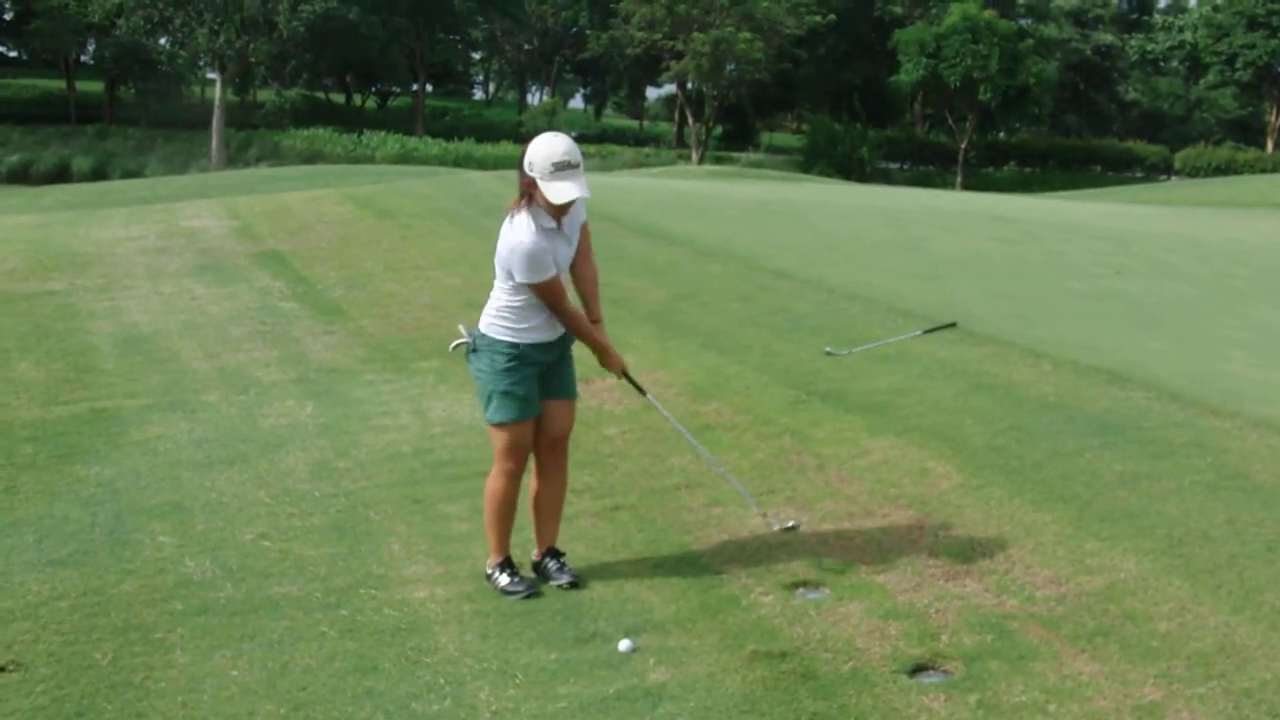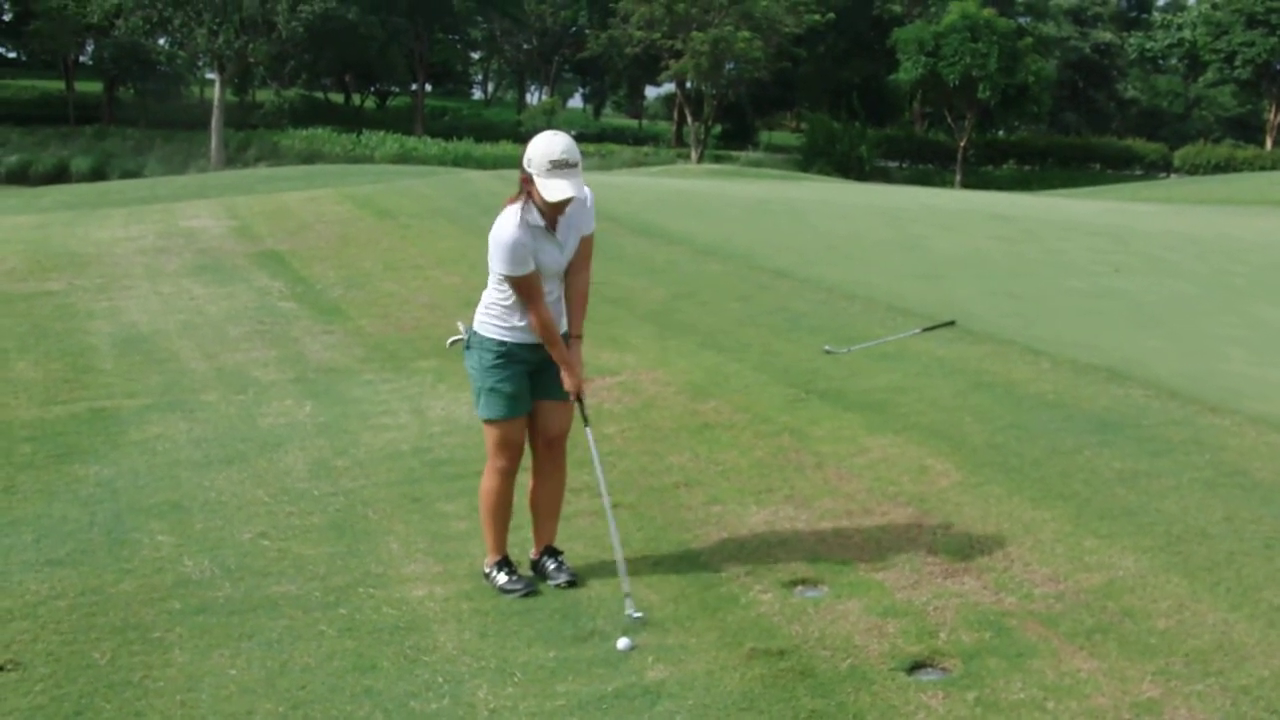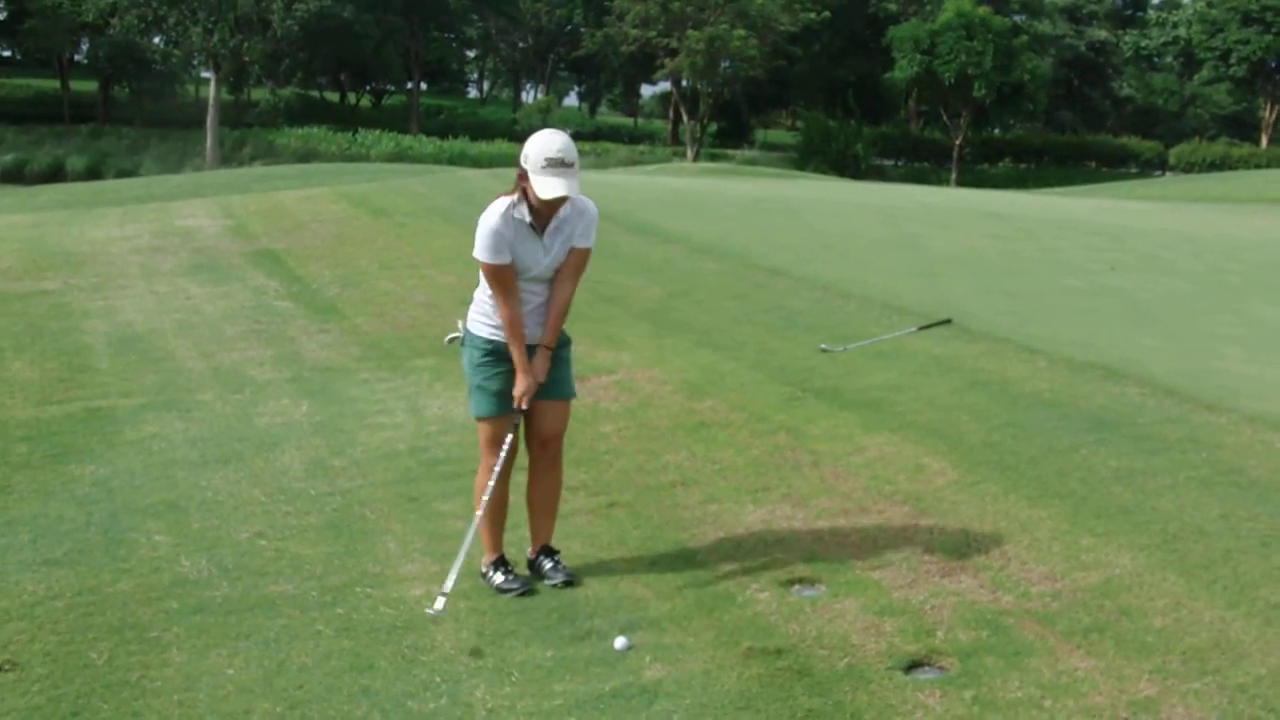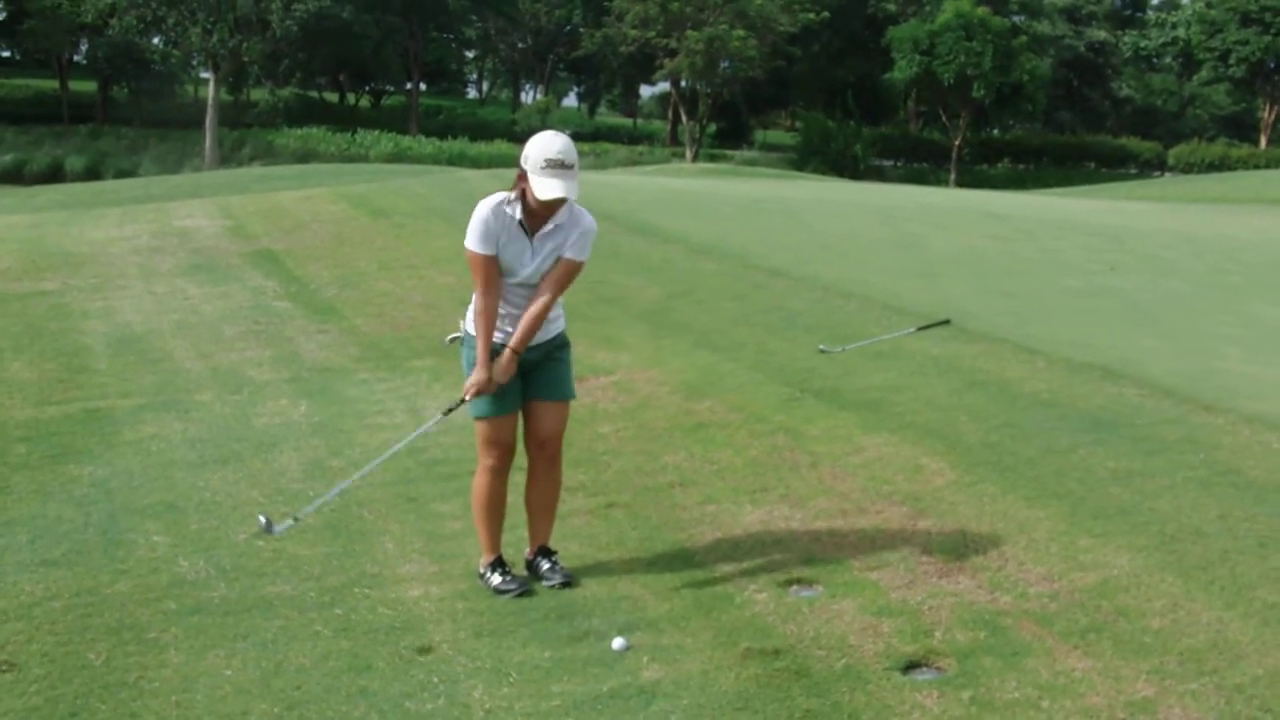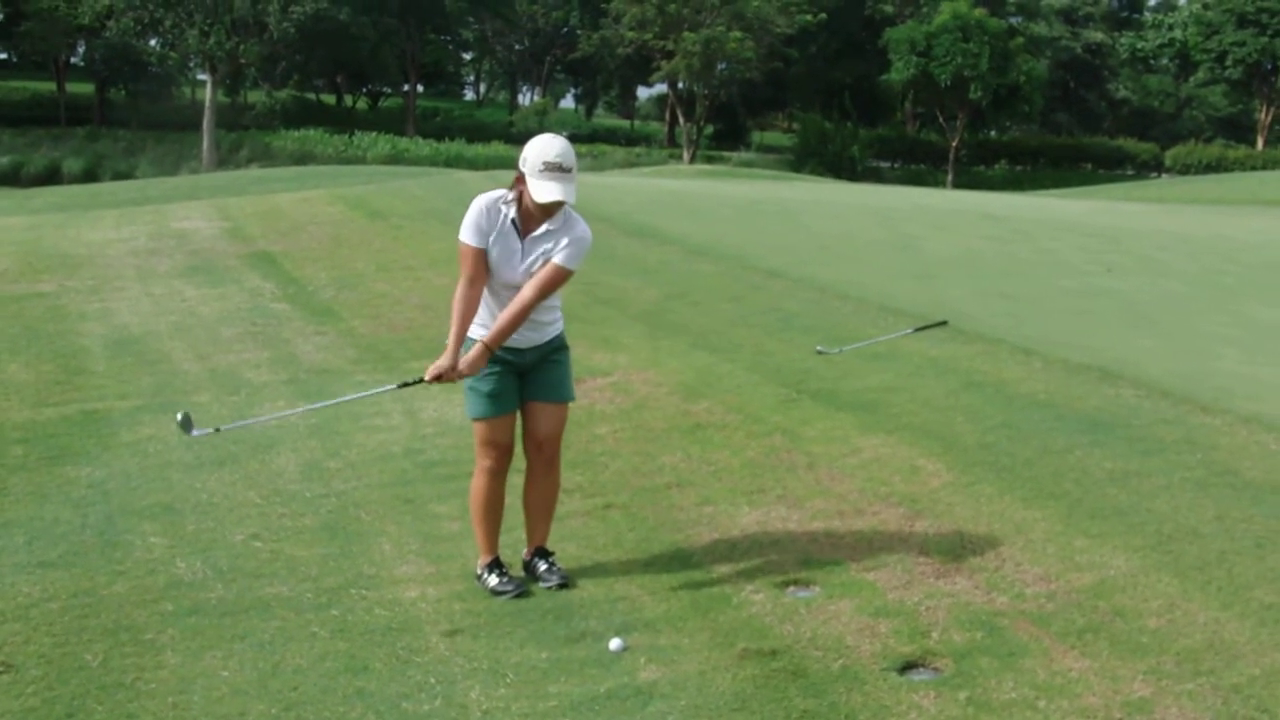
dt=0.1s
person 1, frame 1
left shoulder: (573, 202)
right shoulder: (525, 240)
left elbow: (583, 265)
right elbow: (562, 308)
left wrist: (597, 324)
right wrist: (605, 352)
left hip: (553, 344)
right hip: (506, 349)
left knee: (555, 448)
right knee: (512, 460)
left ankle: (547, 552)
right ankle: (497, 563)
person 1, frame 2
left shoulder: (583, 203)
right shoulder: (512, 233)
left elbow: (578, 275)
right elbow: (535, 307)
left wrist: (575, 343)
right wrist: (568, 365)
left hip: (549, 345)
right hip: (500, 347)
left knee: (553, 448)
right knee: (505, 458)
left ankle: (546, 551)
right ankle: (496, 560)
person 1, frame 3
left shoulder: (585, 215)
right shoulder: (498, 221)
left elbow: (564, 290)
right elbow: (506, 304)
left wrist: (546, 354)
right wrist: (521, 369)
left hip: (549, 342)
right hip: (492, 344)
left knee: (549, 448)
right knee: (497, 457)
left ankle: (541, 550)
right ankle: (493, 560)
person 1, frame 4
left shoulder: (581, 226)
right shoulder: (490, 213)
left elbow: (546, 298)
right elbow: (485, 294)
left wrist: (511, 359)
right wrist: (483, 362)
left hip: (547, 343)
right hip: (489, 343)
left knee: (547, 449)
right knee: (495, 457)
left ankle: (539, 551)
right ankle: (490, 561)
person 1, frame 5
left shoulder: (576, 234)
right shoulder: (486, 208)
left elbow: (530, 300)
right elbow: (470, 285)
left wrist: (480, 353)
right wrist: (453, 350)
left hip: (545, 349)
right hip: (492, 351)
left knee: (545, 451)
right knee: (494, 459)
left ankle: (537, 552)
right ankle: (488, 562)
